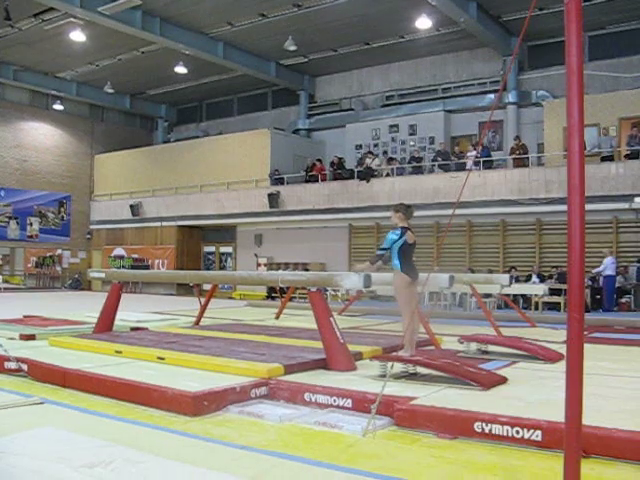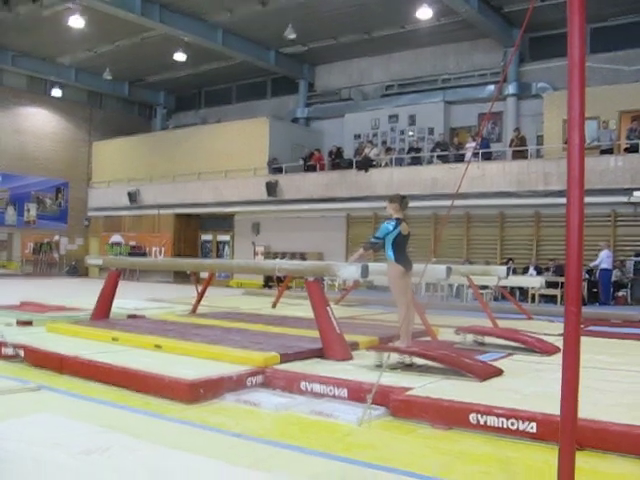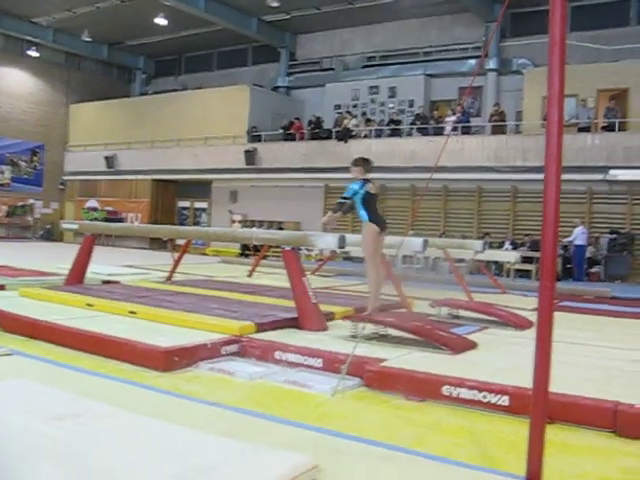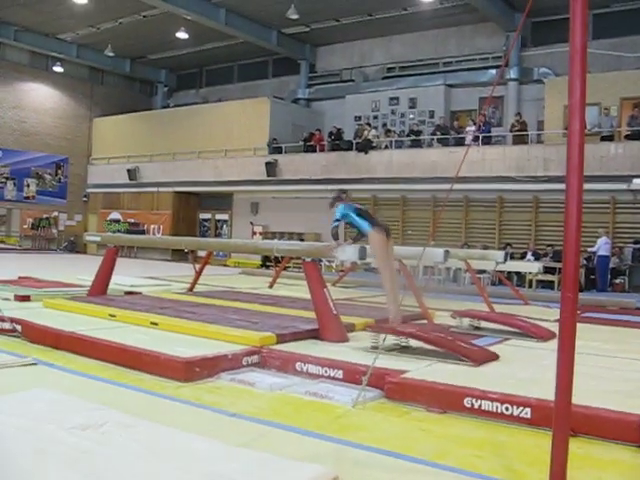
dt=0.4s
person 1, frame 1
left shoulder: (396, 233)
right shoulder: (409, 233)
left elbow: (382, 251)
left wrist: (366, 265)
right wrist: (374, 265)
left hip: (402, 274)
right hip: (411, 273)
left knee: (406, 313)
right knee: (412, 312)
left ankle: (407, 348)
right ankle: (411, 347)
person 1, frame 2
left shoulder: (390, 224)
right shoulder: (403, 224)
left elbow: (375, 241)
right elbow: (385, 243)
left wrist: (359, 254)
right wrist: (366, 252)
left hip: (396, 265)
right hip: (405, 264)
left knee: (401, 303)
right knee: (407, 303)
left ankle: (403, 339)
right ankle: (407, 338)
person 1, frame 3
left shoulder: (356, 184)
right shoulder: (370, 185)
left elbow: (342, 202)
right elbow: (353, 204)
left wrist: (328, 216)
right wrist: (335, 216)
left hip: (371, 225)
right hip: (379, 224)
left knee: (371, 263)
right knee: (376, 263)
left ankle: (373, 301)
right ankle: (375, 299)
person 1, frame 4
left shoulder: (342, 207)
right shoulder: (355, 208)
left elbow: (334, 228)
left wrist: (336, 242)
right wrist: (350, 242)
left hip: (375, 232)
right hip: (383, 230)
left knee: (386, 274)
right knee: (389, 272)
